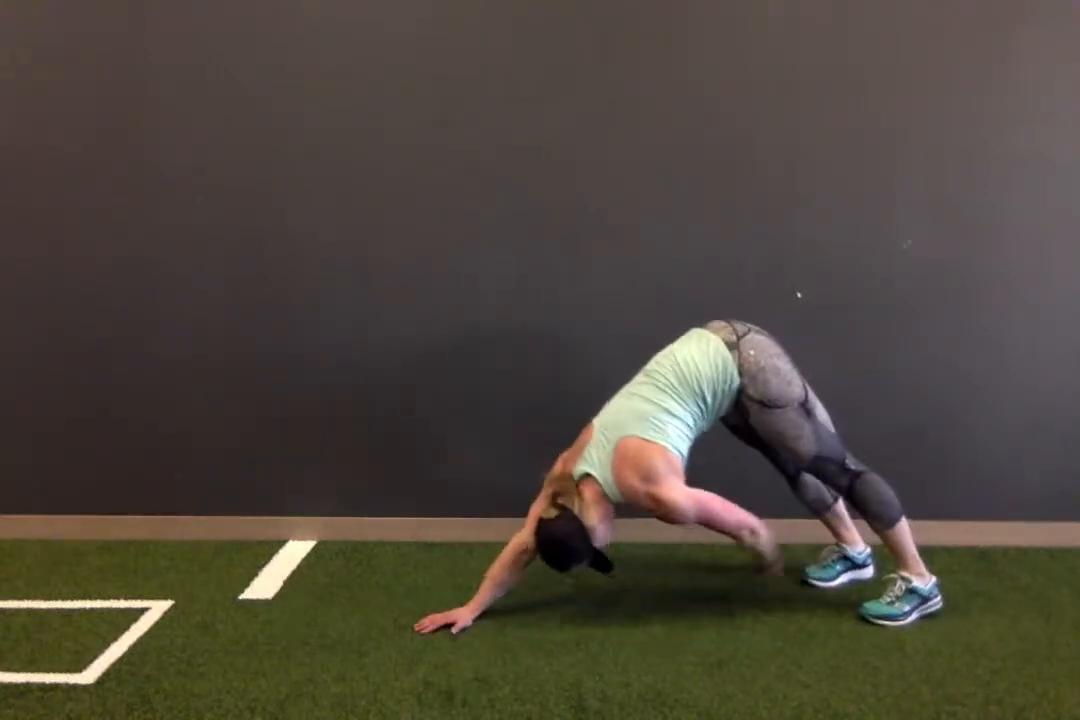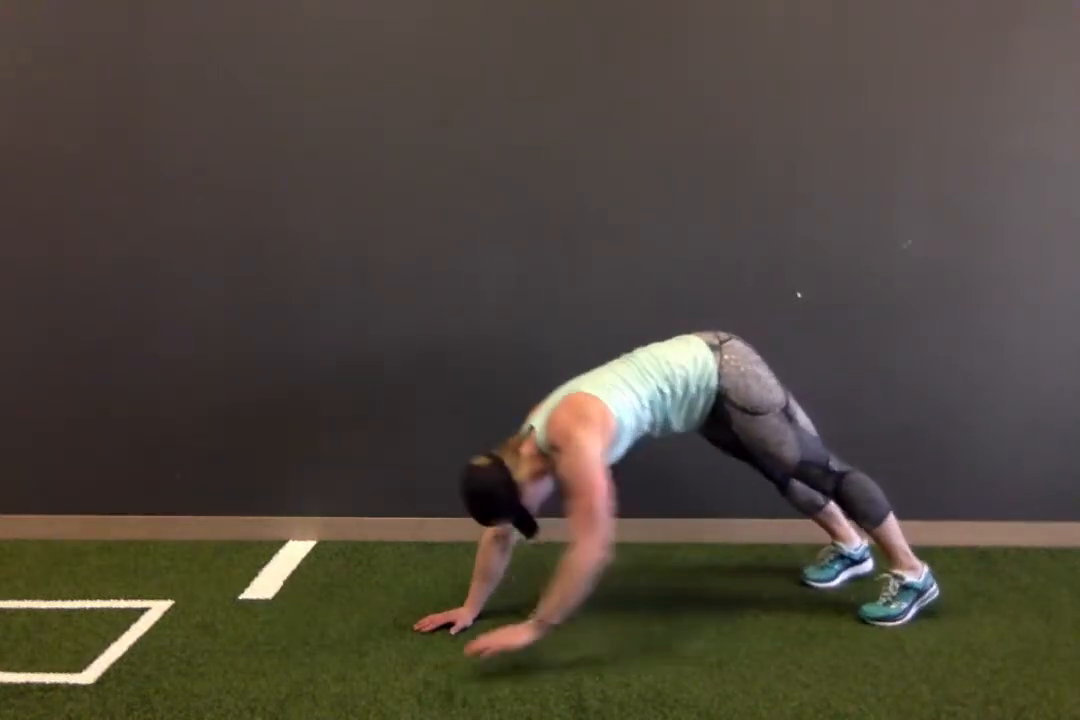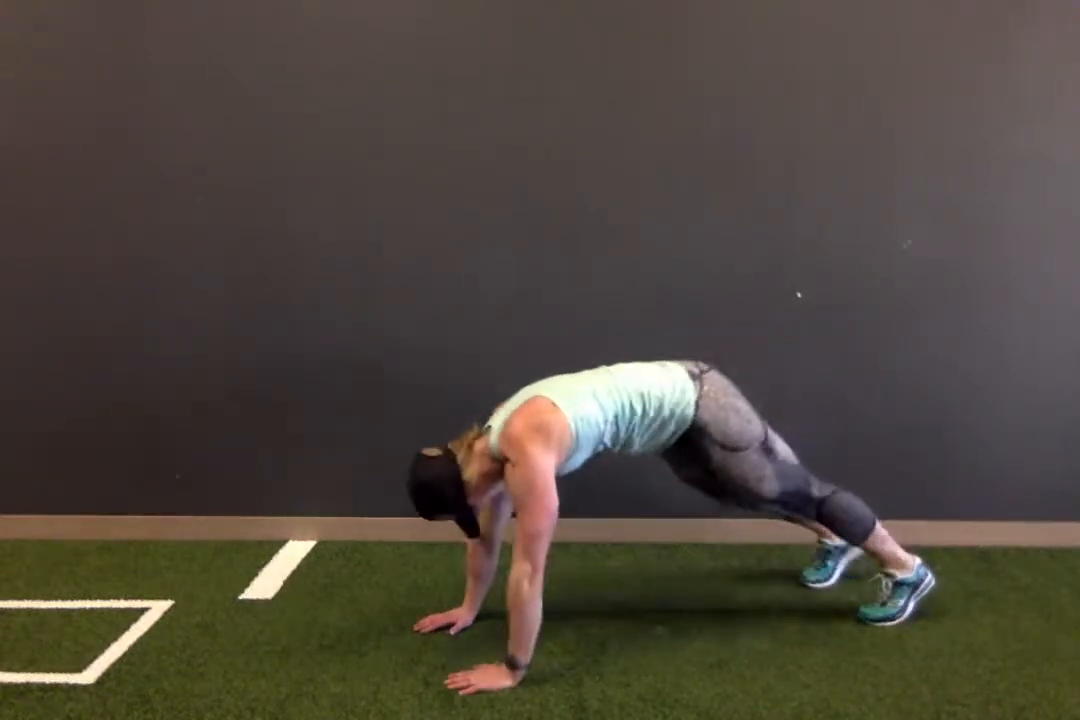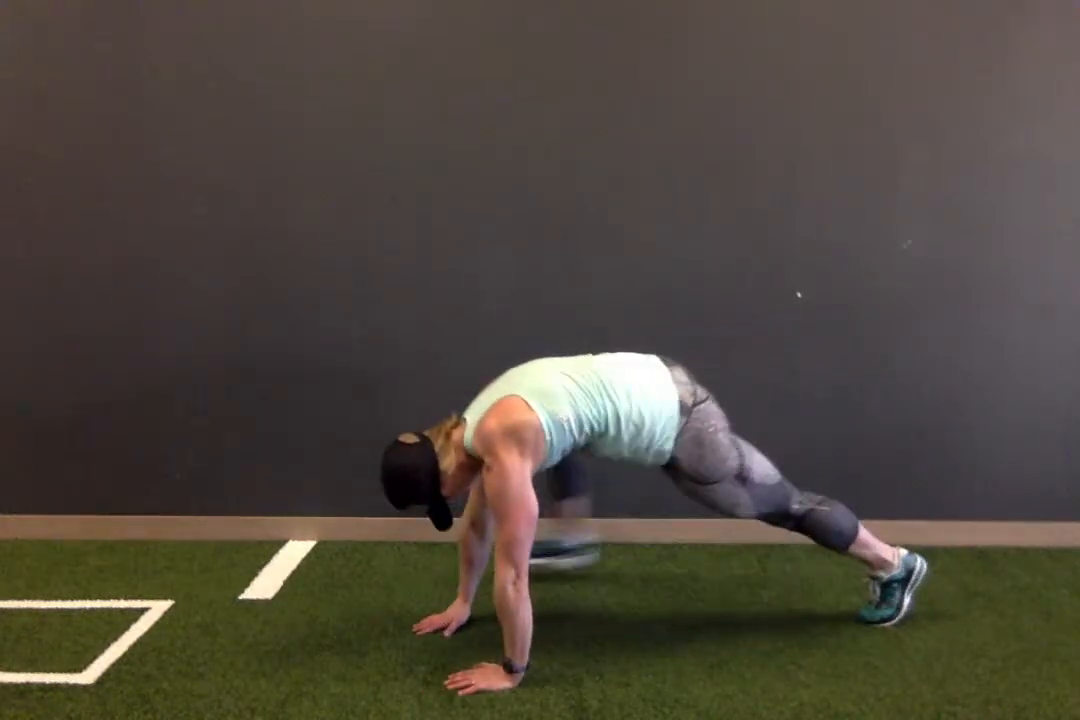
dt=0.3s
person 1, frame 1
left shoulder: (647, 485)
right shoulder: (567, 474)
left elbow: (748, 526)
right elbow: (524, 541)
left wrist: (771, 563)
right wrist: (472, 608)
left hip: (743, 362)
right hip: (716, 351)
left knee: (836, 465)
right knee: (789, 458)
left ankle: (918, 581)
right ankle: (852, 551)
person 1, frame 2
left shoulder: (572, 444)
right shoulder: (523, 447)
left elbow: (594, 546)
right elbow: (500, 534)
left wrist: (534, 628)
right wrist: (470, 607)
left hip: (721, 373)
right hip: (698, 369)
left knee: (818, 467)
right knee: (775, 464)
left ankle: (912, 575)
right ankle: (849, 547)
person 1, frame 3
left shoulder: (526, 449)
right shoulder: (492, 439)
left elbow: (528, 569)
right elbow: (487, 533)
left wrist: (512, 669)
right wrist: (469, 606)
left hip: (693, 404)
right hip: (672, 388)
left knee: (798, 488)
right knee: (720, 488)
left ankle: (906, 570)
right ankle: (834, 541)
person 1, frame 4
left shoulder: (499, 449)
right shoulder: (473, 427)
left elbow: (511, 573)
right elbow: (478, 521)
left wrist: (511, 671)
right wrist: (462, 604)
left hip: (674, 422)
right hip: (652, 378)
left knee: (778, 503)
left ankle: (892, 565)
